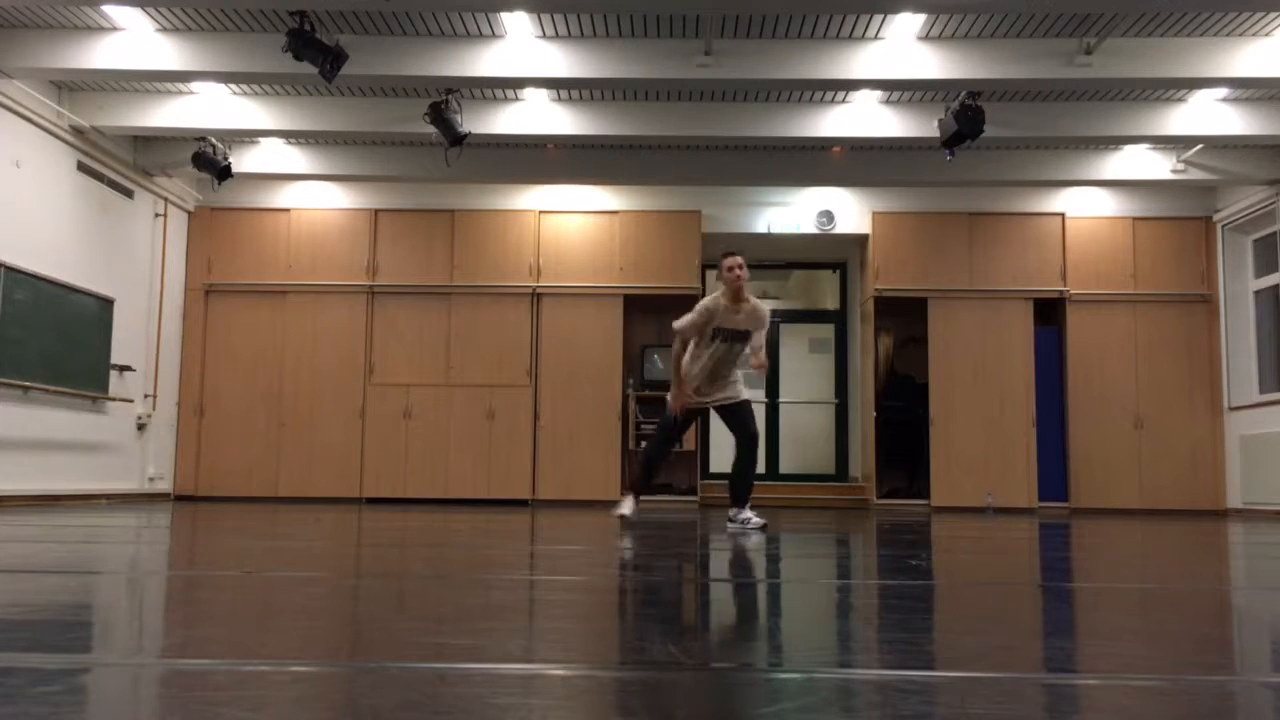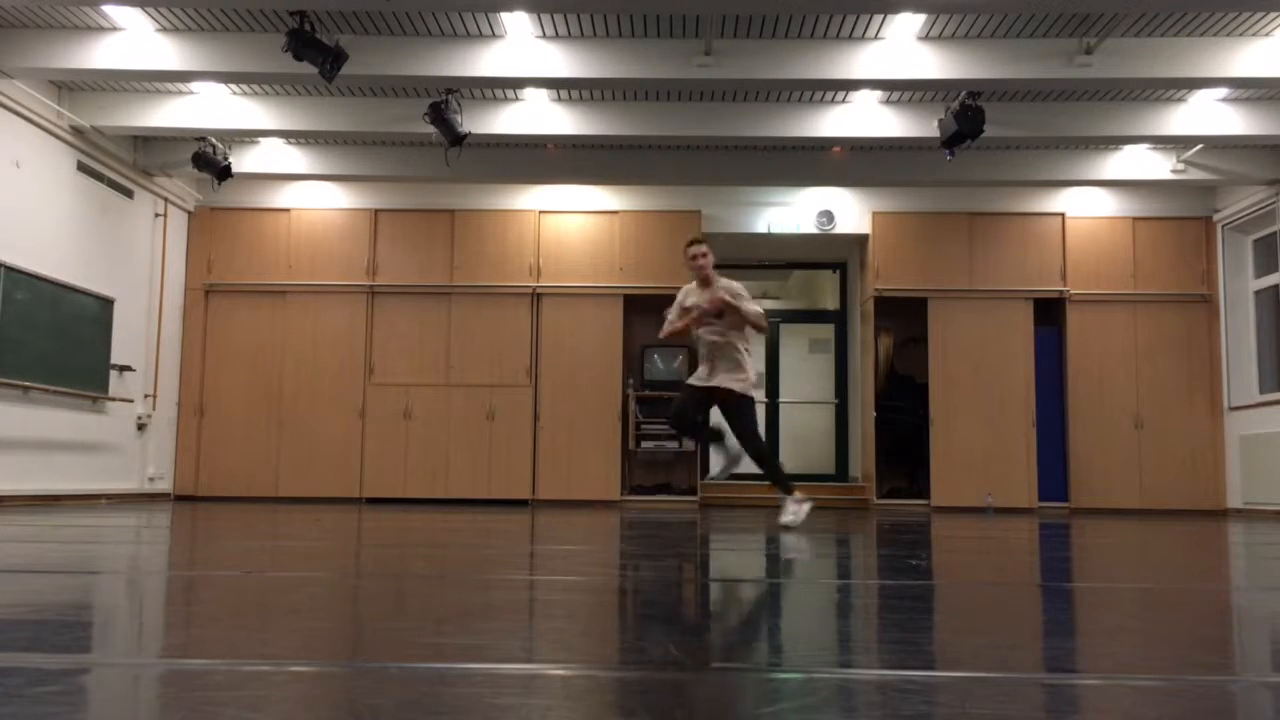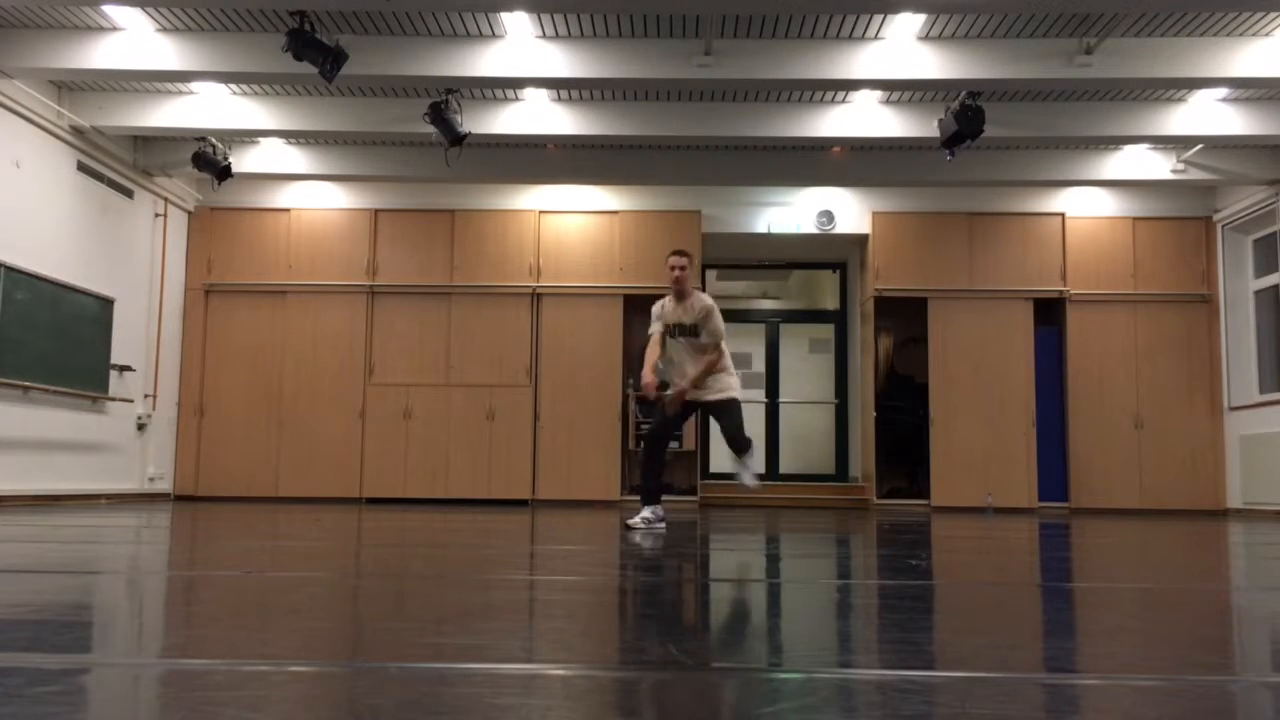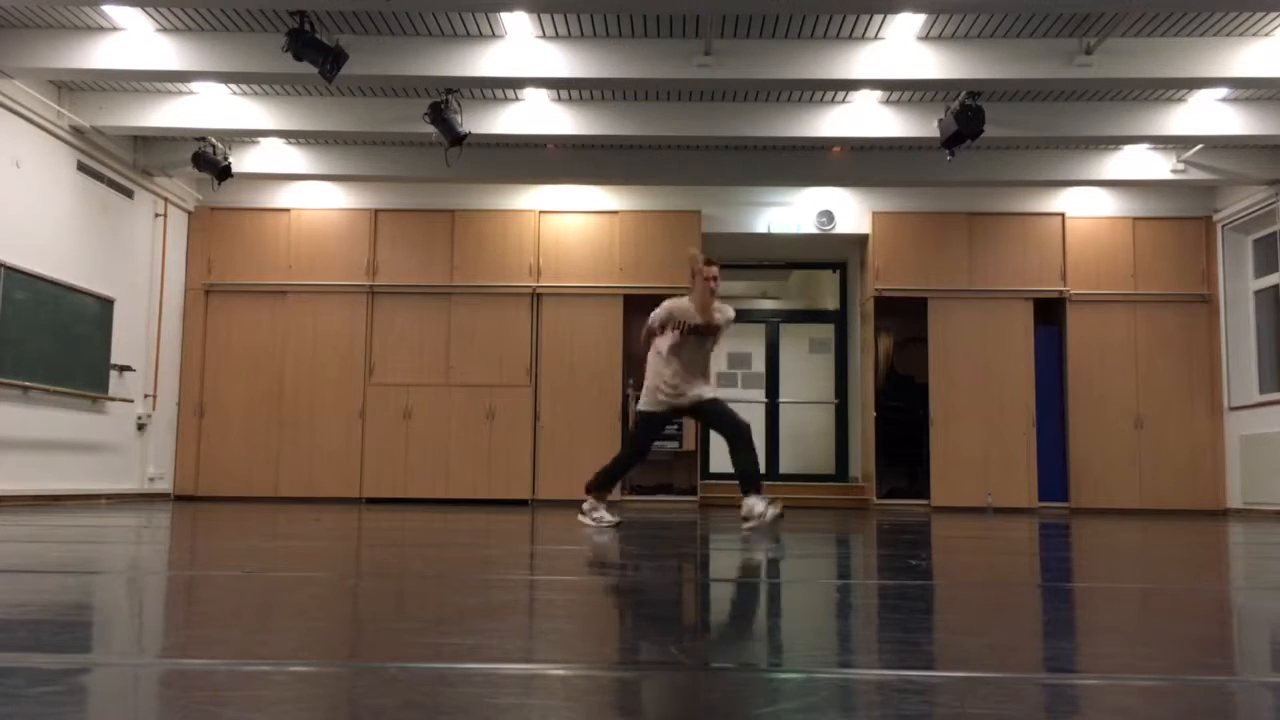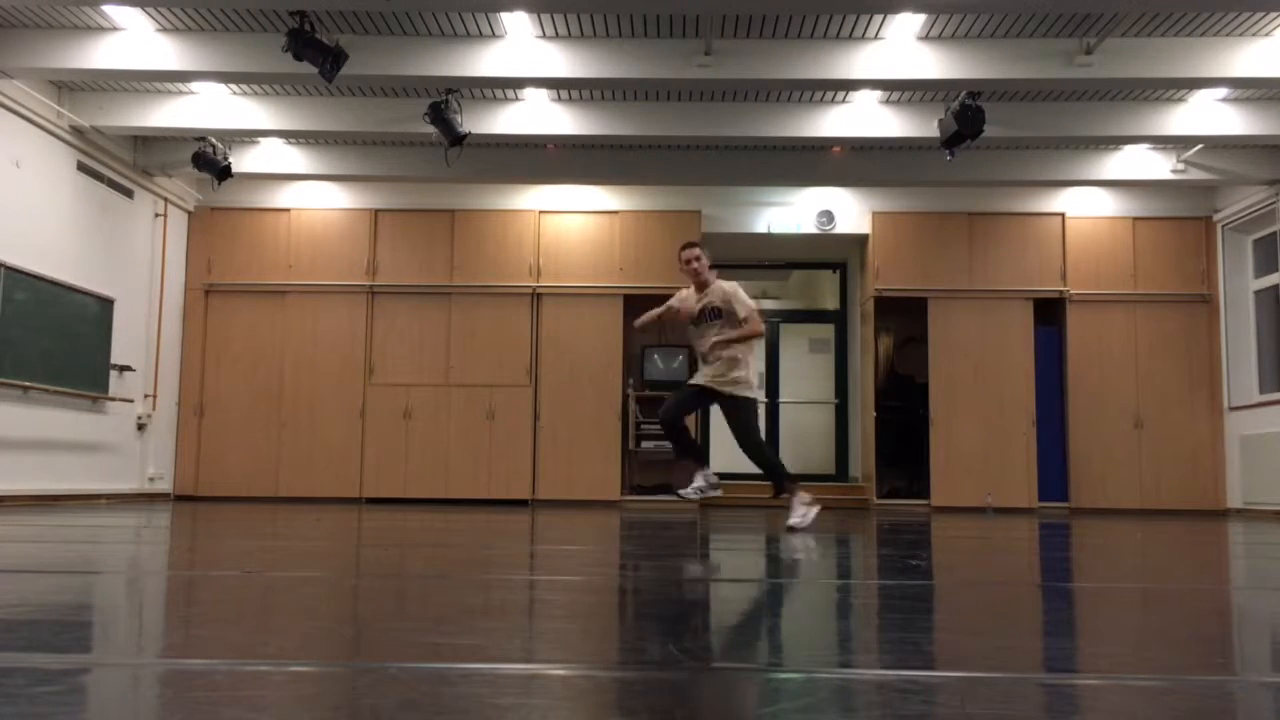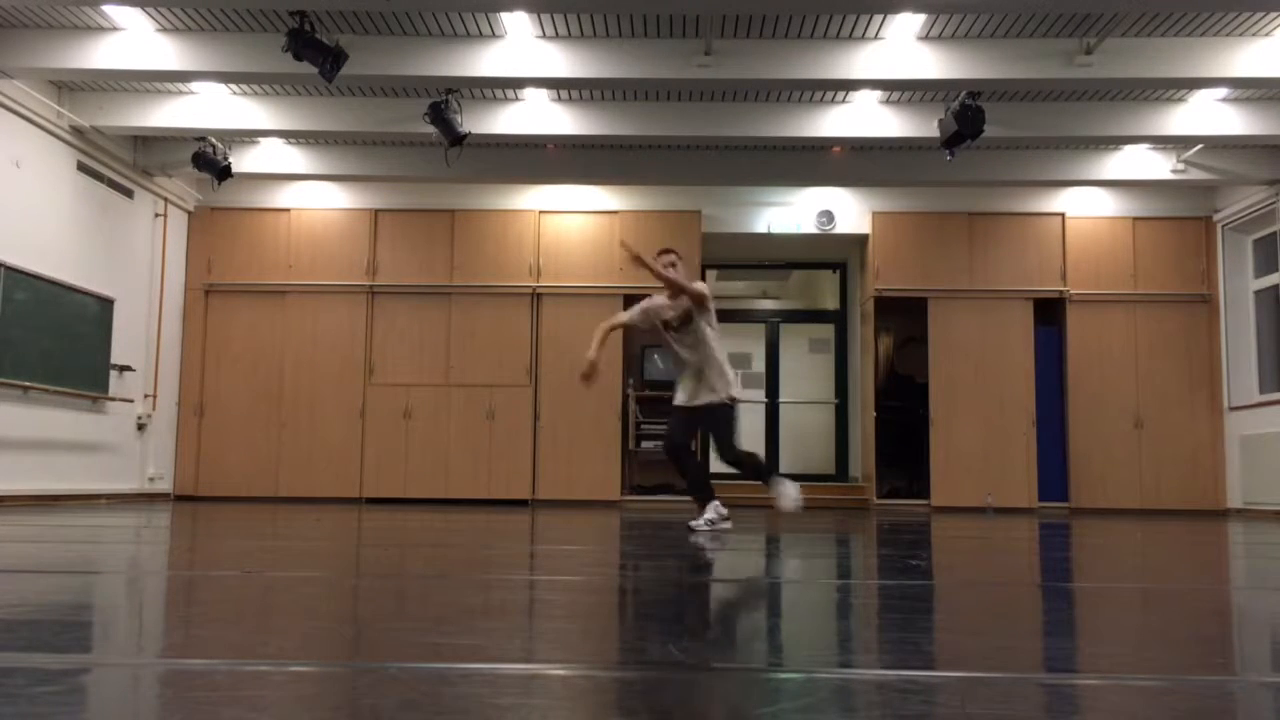
dt=0.3s
person 1, frame 1
left shoulder: (760, 312)
right shoulder: (709, 306)
left elbow: (757, 350)
right elbow: (680, 342)
left wrist: (760, 360)
right wrist: (678, 388)
left hip: (729, 388)
right hip: (692, 387)
left knee: (749, 439)
right knee: (662, 443)
left ankle: (739, 510)
right ankle: (632, 498)
person 1, frame 2
left shoulder: (731, 289)
right shoulder: (685, 296)
left elbow: (762, 326)
right elbow: (665, 335)
left wrist: (735, 307)
right wrist: (692, 319)
left hip: (736, 373)
right hip: (706, 373)
left knee: (750, 439)
right knee: (680, 419)
left ankle: (791, 498)
right ankle: (726, 444)
person 1, frame 3
left shoulder: (705, 304)
right shoulder: (659, 308)
left elbow: (715, 354)
right elbow: (654, 344)
left wrist: (687, 386)
right wrist: (647, 372)
left hip: (717, 384)
right hip: (680, 387)
left knee: (735, 438)
right knee: (654, 441)
left ankle: (742, 455)
right ankle: (651, 509)
person 1, frame 4
left shoulder: (724, 313)
right shoulder: (673, 307)
left elbow: (712, 324)
right elbow: (649, 332)
left wrist: (705, 294)
right wrist: (656, 359)
left hip: (696, 391)
right hip: (659, 394)
left knee: (739, 431)
right knee: (634, 452)
left ankle: (752, 503)
right ankle: (591, 502)
person 1, frame 5
left shoulder: (729, 290)
right shoulder: (683, 298)
left elbow: (758, 328)
right elbow: (640, 324)
left wrist: (721, 340)
right wrist: (670, 311)
left hip: (737, 378)
right hip: (706, 377)
left knee: (750, 443)
right knee: (668, 415)
left ankle: (798, 498)
right ankle: (704, 473)
person 1, frame 6
left shoulder: (698, 293)
right shoulder: (652, 306)
left elbow: (688, 292)
right elbow: (607, 326)
left wrist: (645, 262)
right wrist: (593, 354)
left hip: (719, 388)
right hip: (688, 392)
left knee: (728, 453)
right knee: (675, 448)
left ankle: (777, 484)
right ankle: (710, 507)
